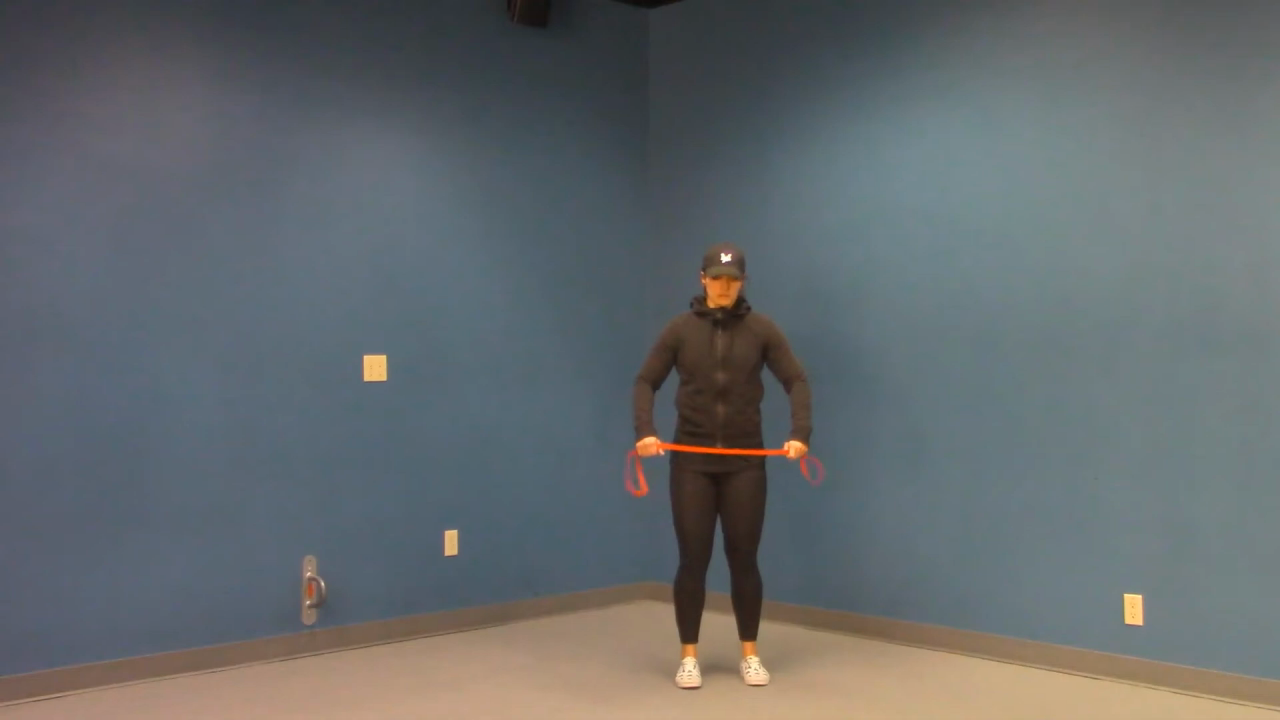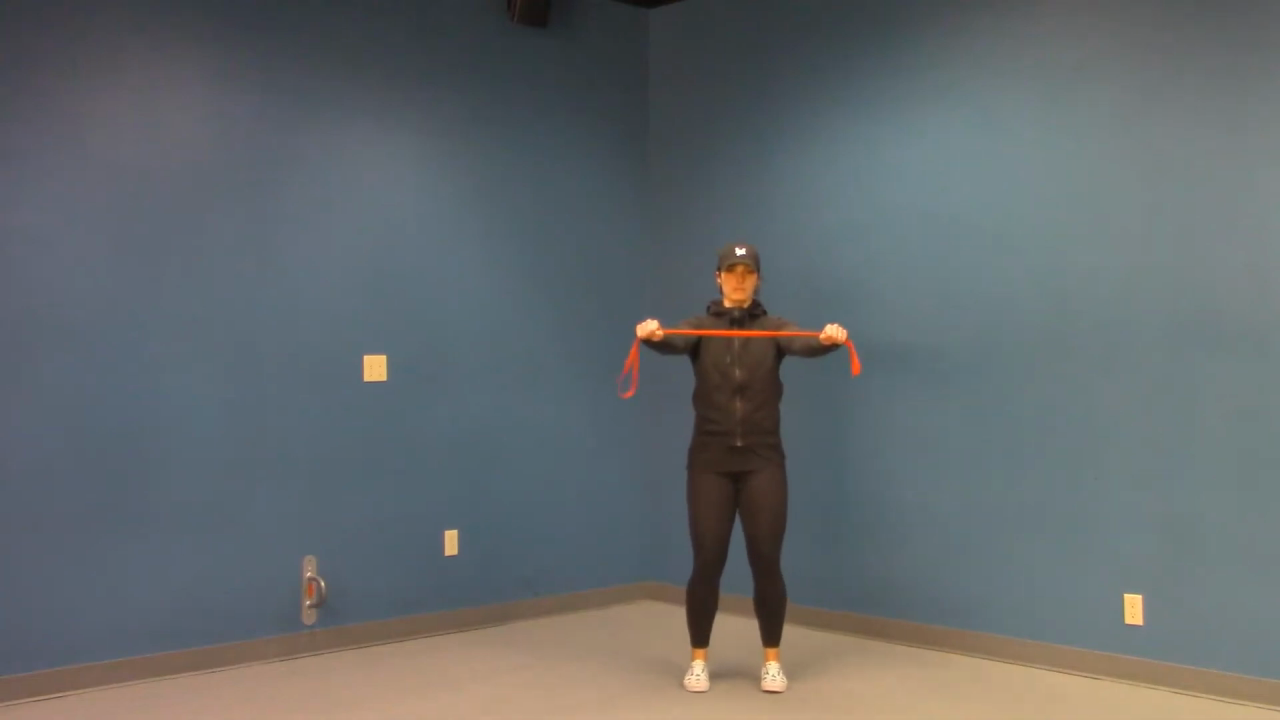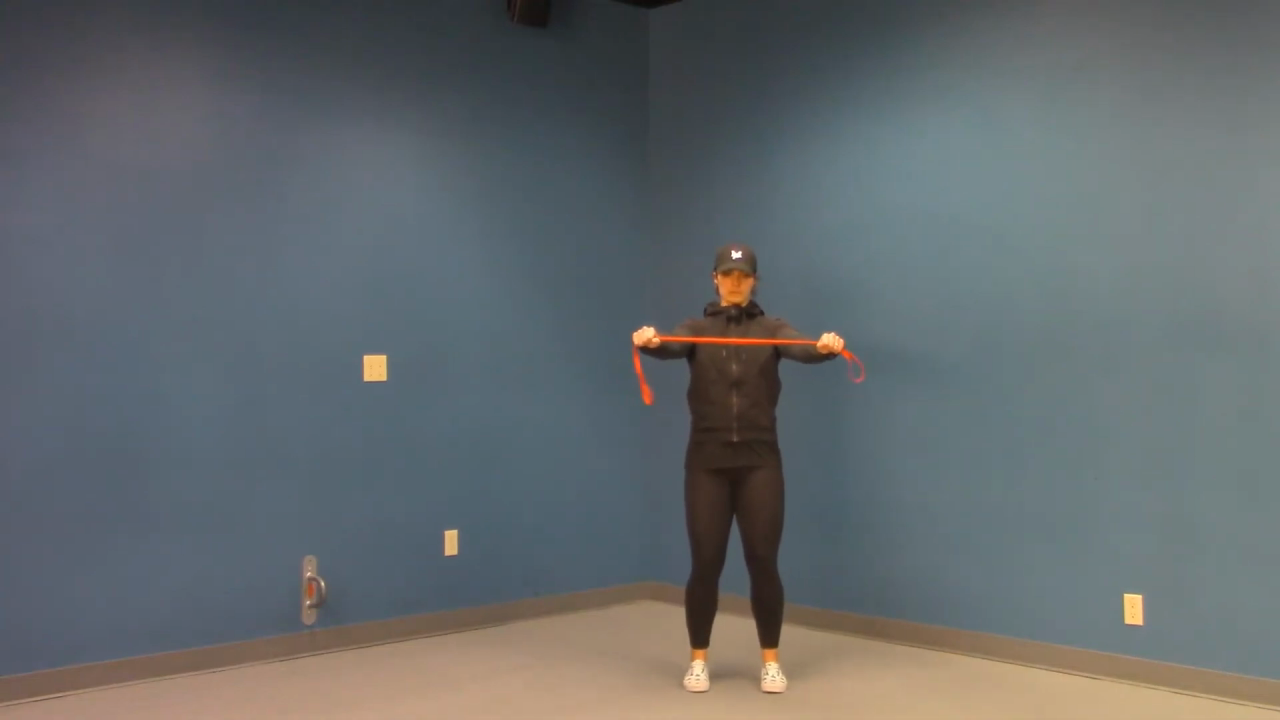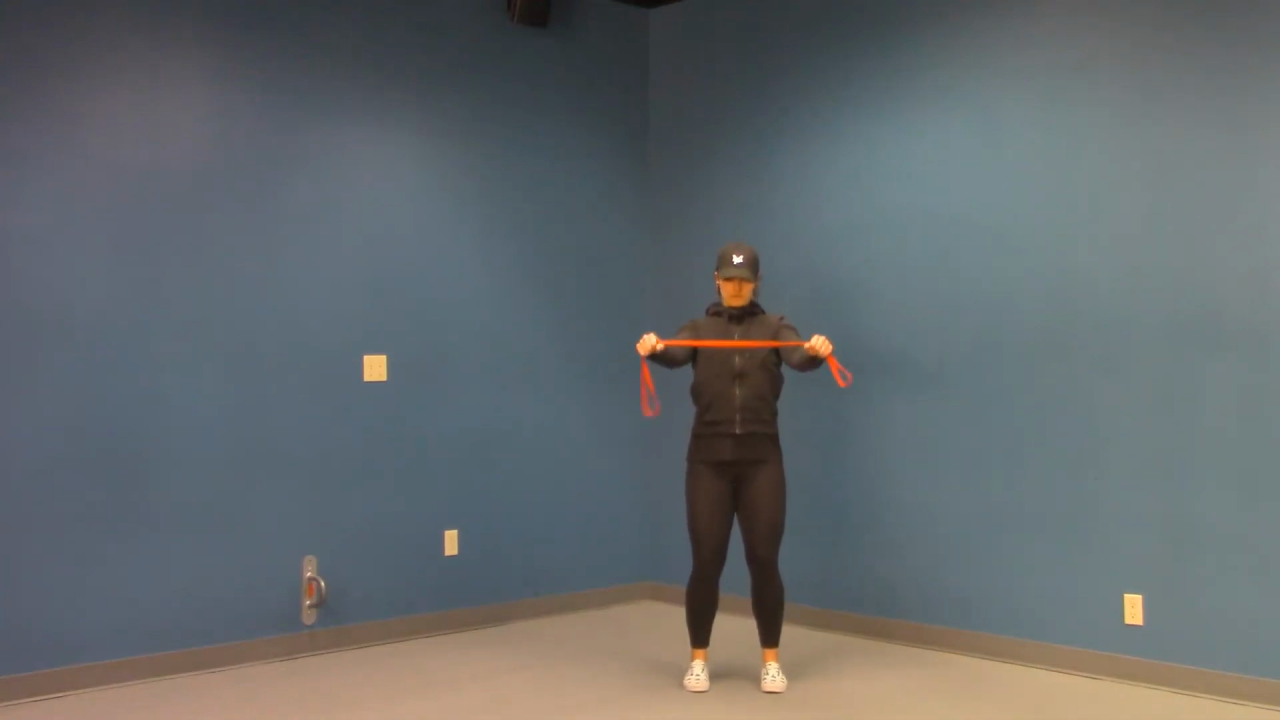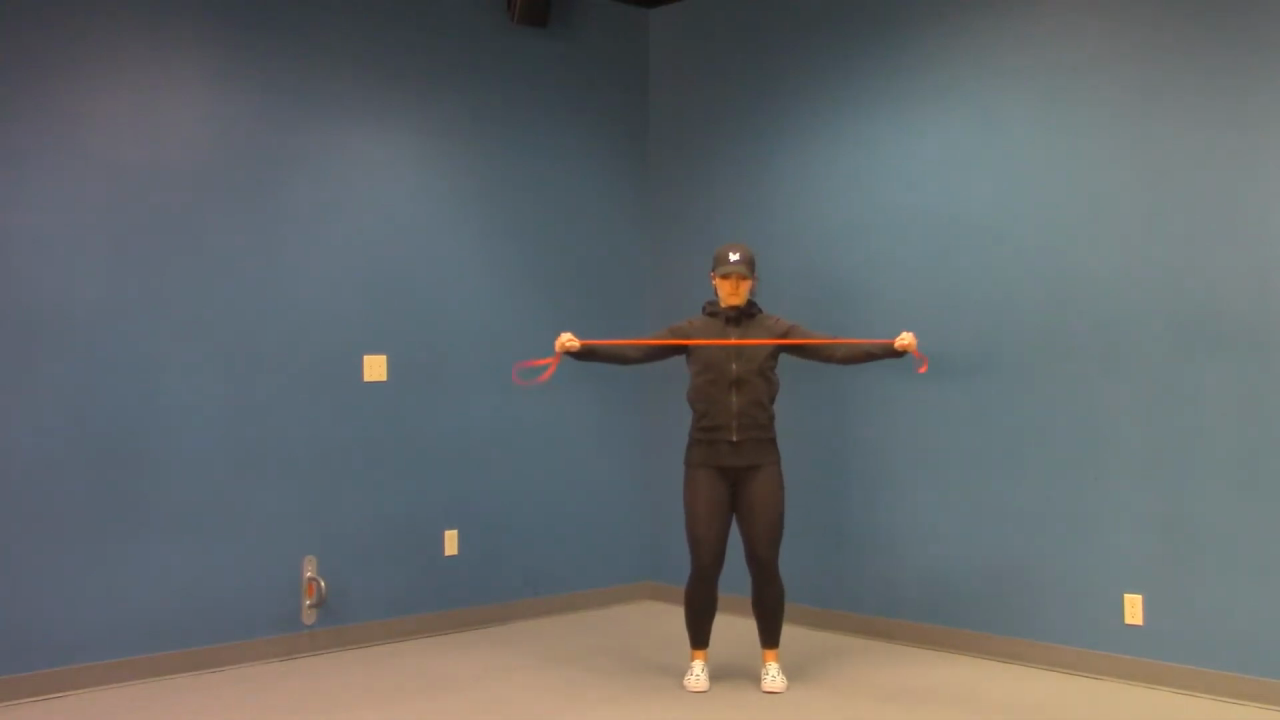
dt=1s
person 1, frame 1
left shoulder: (761, 329)
right shoulder: (681, 329)
left elbow: (796, 381)
right elbow: (646, 381)
left wrist: (800, 433)
right wrist: (644, 431)
left hip: (745, 458)
right hip: (692, 456)
left knee: (743, 558)
right knee: (693, 559)
left ankle: (749, 653)
right ankle: (689, 656)
person 1, frame 2
left shoulder: (774, 327)
right shoulder: (700, 327)
left elbow: (803, 345)
right elbow: (674, 342)
left wrist: (827, 339)
right wrist: (653, 335)
left hip: (763, 459)
right hip: (711, 459)
left knee: (766, 562)
right knee: (707, 563)
left ankle: (771, 660)
right ankle: (698, 659)
person 1, frame 3
left shoulder: (771, 328)
right shoulder: (697, 328)
left elbow: (799, 348)
right elbow: (672, 347)
left wrist: (824, 347)
right wrist: (650, 341)
left hip: (759, 459)
right hip: (707, 460)
left knee: (763, 562)
right knee: (706, 564)
left ankle: (770, 660)
right ankle: (698, 659)
person 1, frame 4
left shoulder: (774, 326)
right shoulder: (700, 327)
left elbow: (797, 357)
right elbow: (676, 354)
left wrist: (816, 351)
right wrist: (653, 349)
left hip: (761, 457)
right hip: (709, 457)
left knee: (764, 561)
right knee: (706, 562)
left ankle: (771, 660)
right ankle: (698, 659)
person 1, frame 5
left shoulder: (774, 329)
right shoulder: (692, 330)
left elbow: (833, 350)
right elbow: (636, 351)
left wrist: (891, 347)
right wrist: (579, 349)
left hip: (759, 461)
right hip: (706, 461)
left knee: (764, 563)
right knee: (704, 565)
left ankle: (771, 660)
right ankle: (698, 659)
